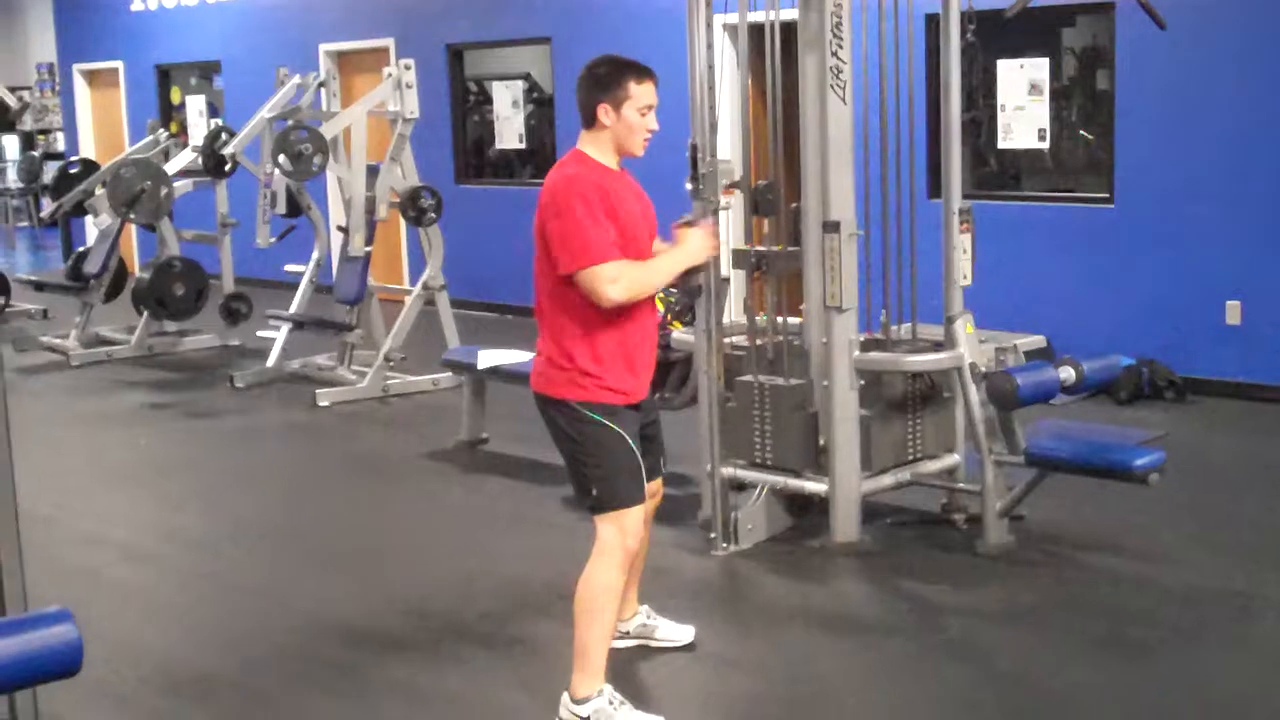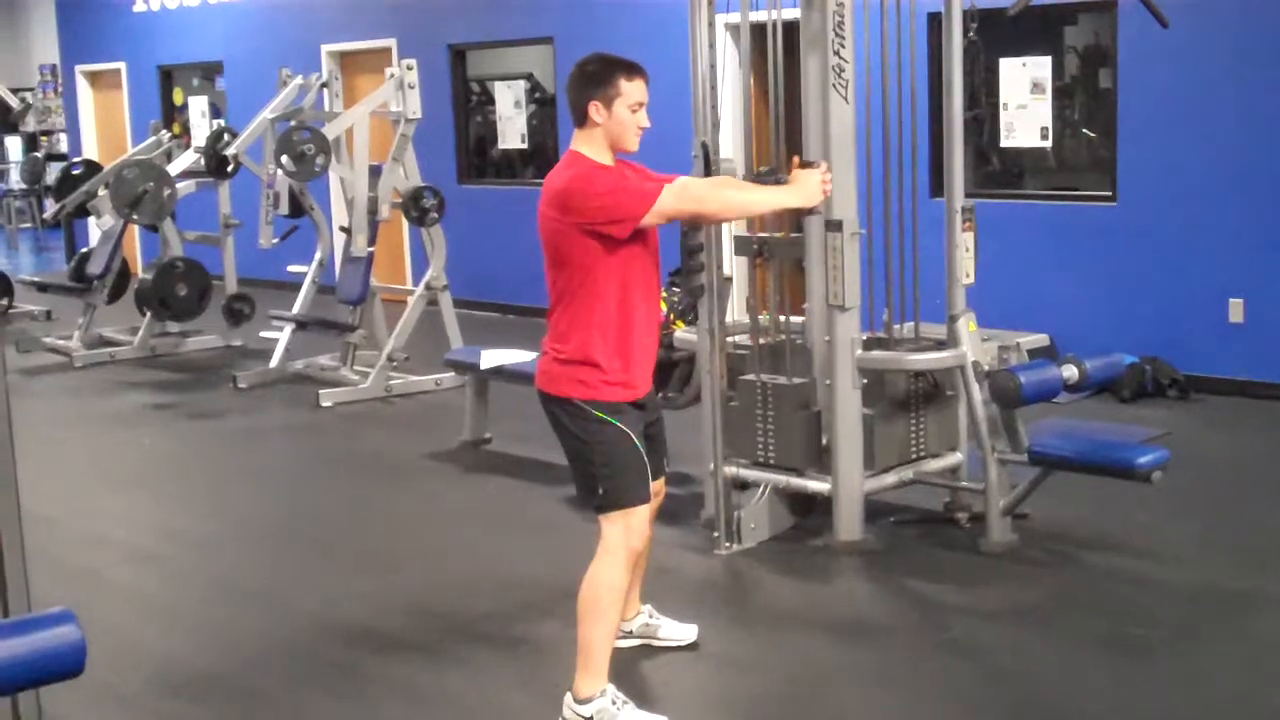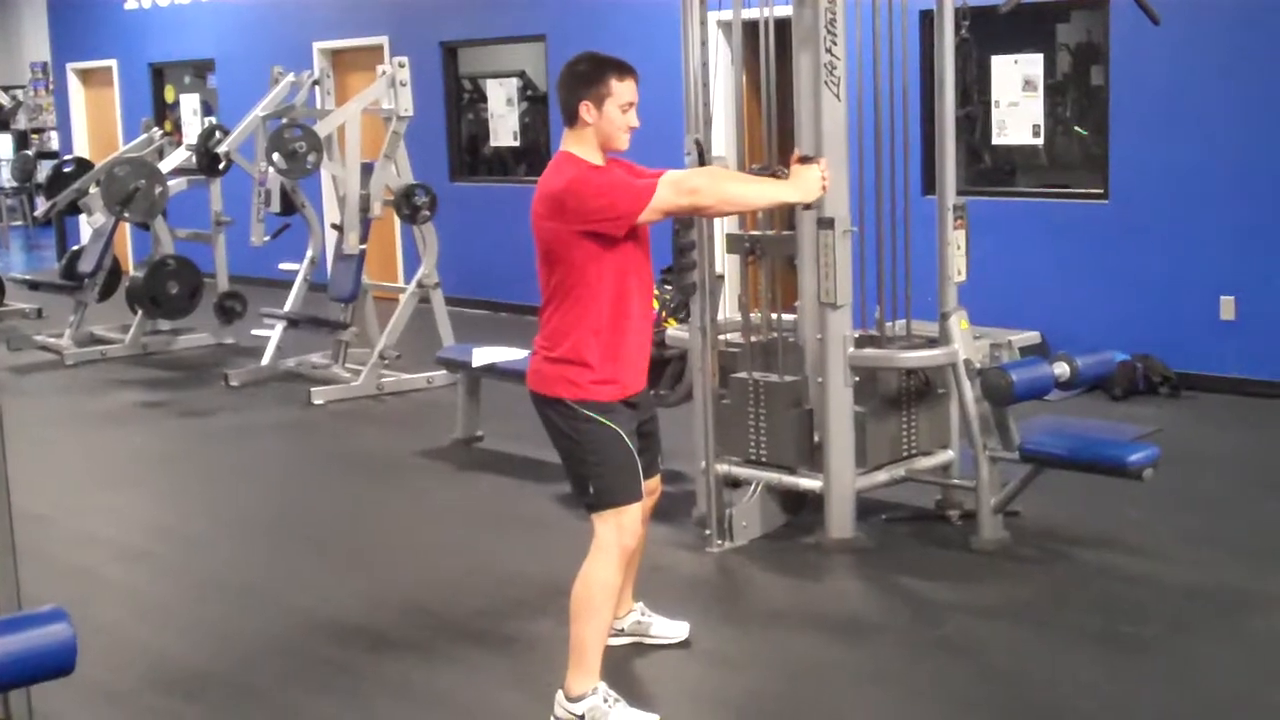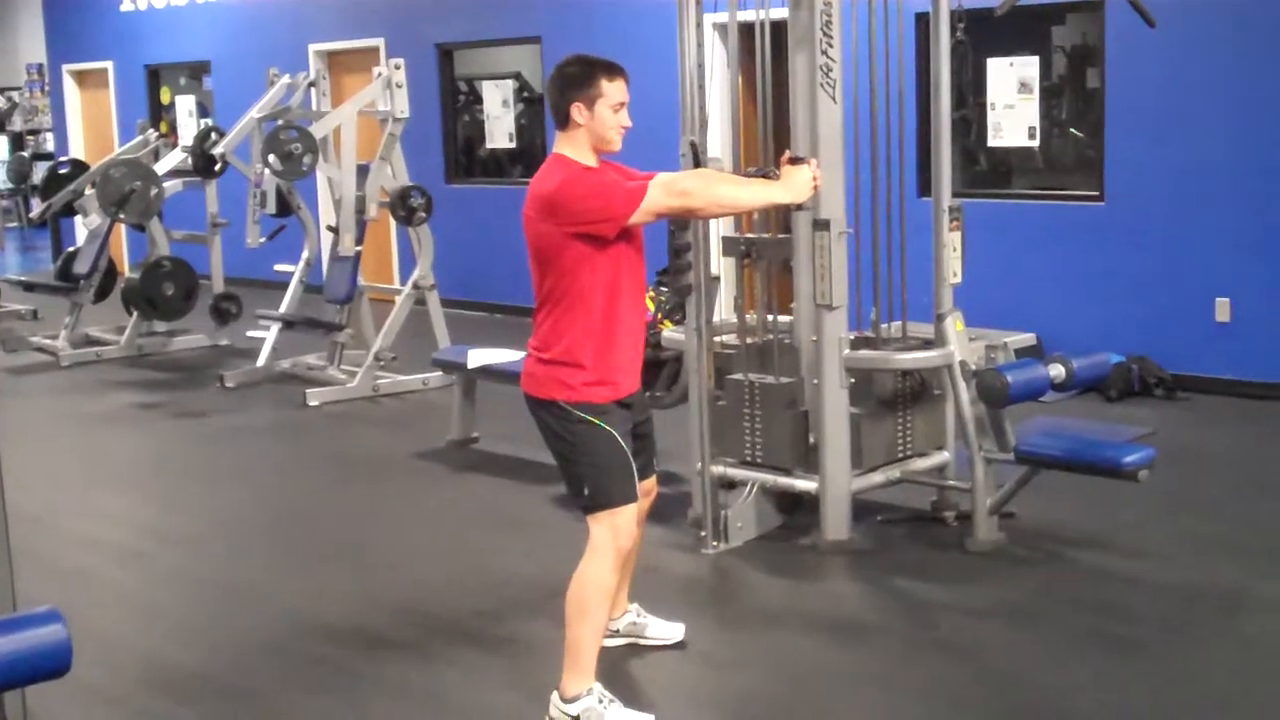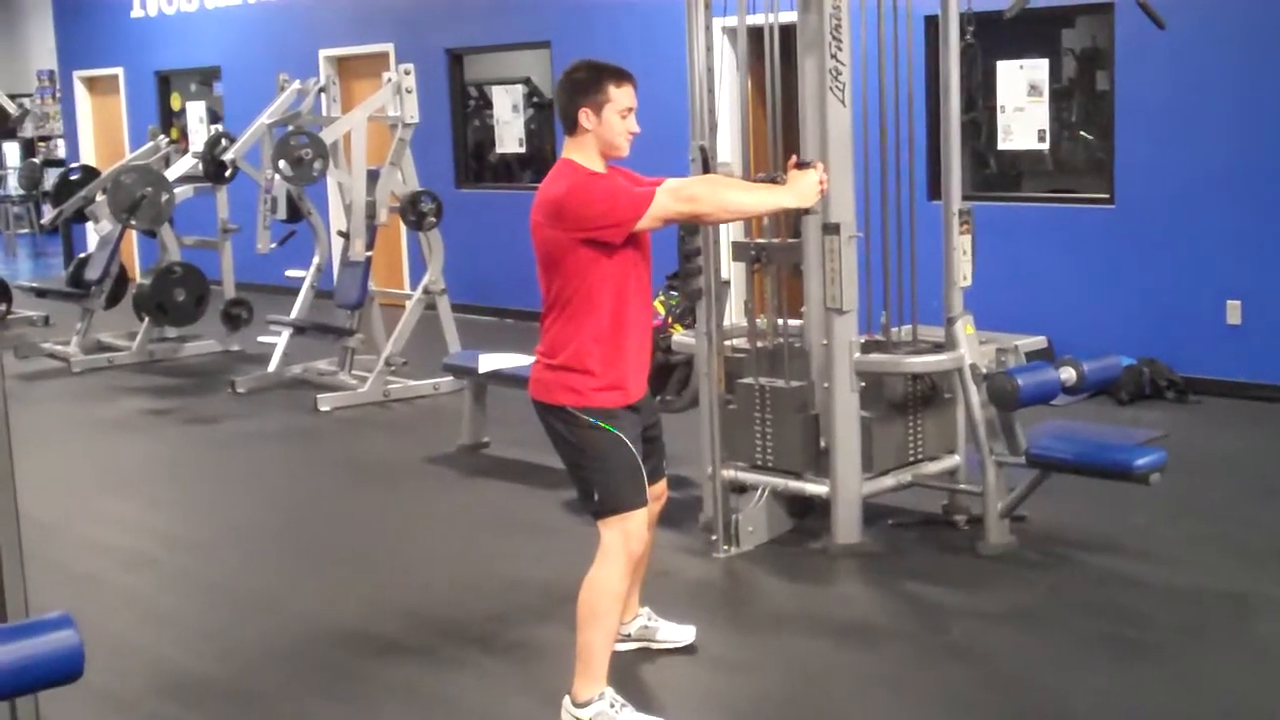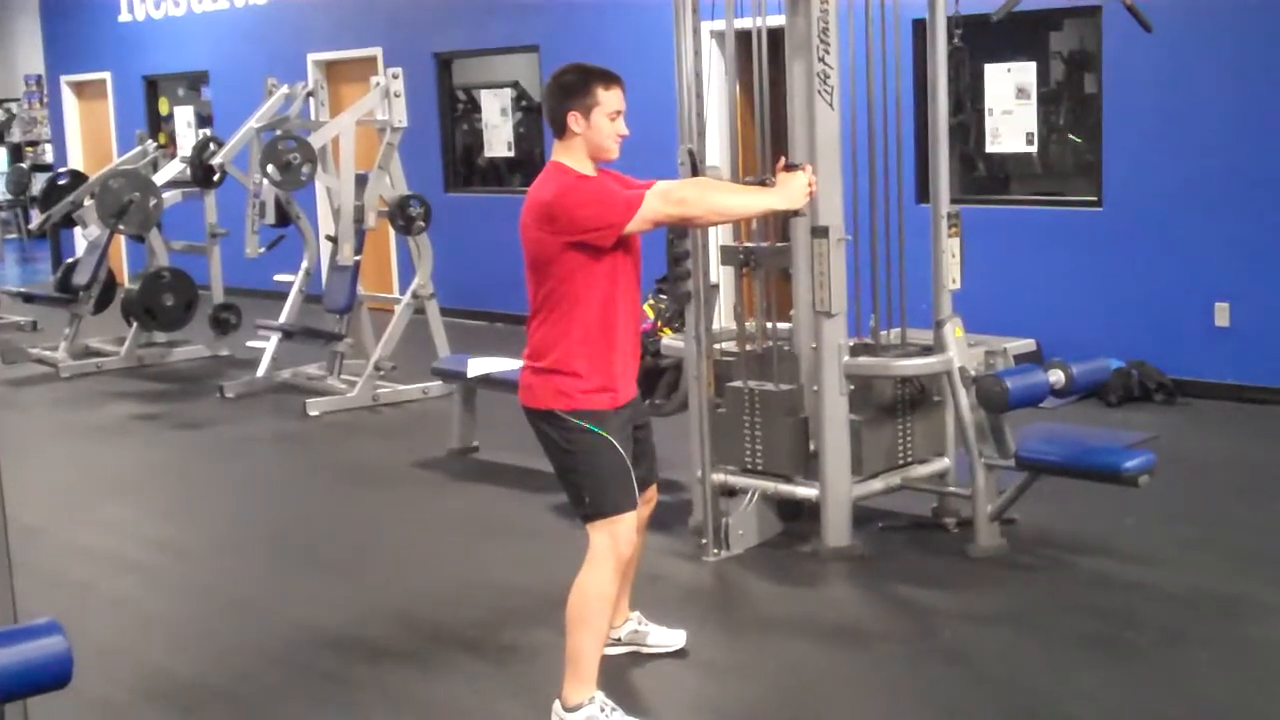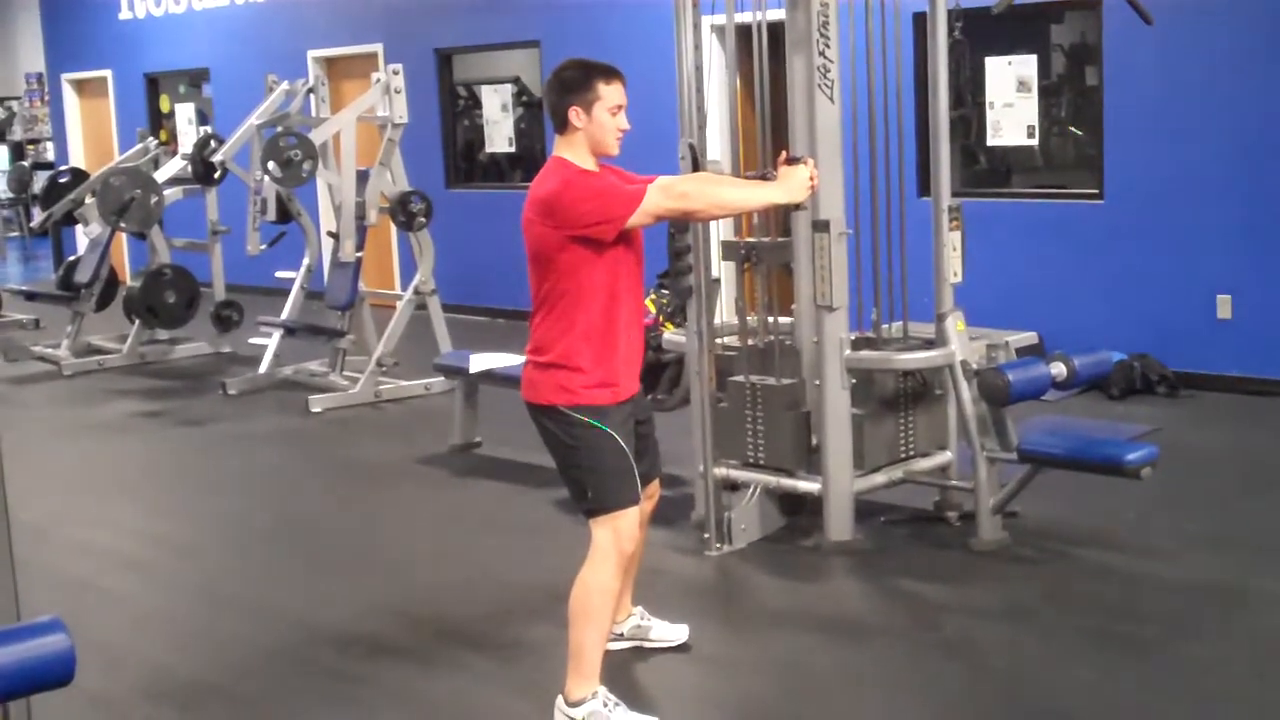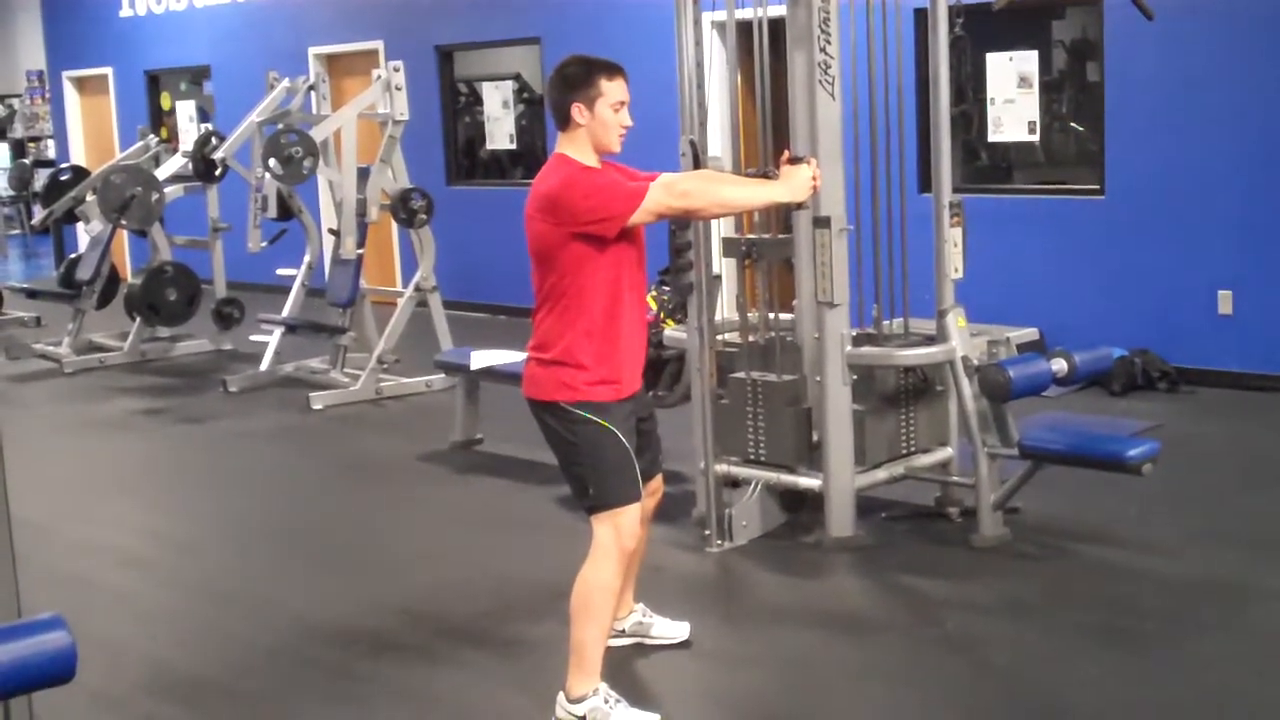
dt=0.5s
person 1, frame 1
left shoulder: (616, 181)
right shoulder: (574, 187)
left elbow: (638, 262)
right elbow: (611, 286)
left wrist: (683, 246)
right wrist: (683, 256)
left hip: (622, 380)
right hip: (586, 389)
left knee: (647, 496)
right knee: (621, 530)
left ankle: (626, 618)
person 1, frame 2
left shoulder: (619, 175)
right shoulder: (581, 184)
left elbow: (700, 190)
right elbow: (697, 203)
left wrist: (788, 189)
right wrist: (793, 198)
left hip: (625, 377)
right hip: (589, 386)
left knee: (648, 495)
right knee: (624, 528)
left ankle: (628, 617)
person 1, frame 3
left shoulder: (610, 172)
right shoulder: (575, 185)
left elbow: (693, 182)
right elbow: (693, 197)
left wrist: (784, 182)
right wrist: (792, 192)
left hip: (618, 377)
right hip: (581, 386)
left knee: (644, 491)
right knee: (619, 527)
left ankle: (621, 614)
person 1, frame 4
left shoulder: (603, 176)
right shoulder: (566, 186)
left elbow: (685, 184)
right elbow: (682, 198)
left wrist: (774, 183)
right wrist: (782, 193)
left hip: (612, 378)
right hip: (574, 388)
left knee: (640, 492)
right knee: (614, 528)
left ankle: (617, 616)
person 1, frame 5
left shoulder: (610, 181)
right shoulder: (574, 192)
left elbow: (693, 190)
right elbow: (690, 204)
left wrist: (782, 187)
right wrist: (790, 196)
left hip: (620, 383)
right hip: (583, 392)
left knee: (652, 495)
right knee: (625, 532)
left ankle: (628, 620)
person 1, frame 6
left shoulder: (602, 184)
right shoulder: (563, 195)
left elbow: (683, 192)
right elbow: (678, 207)
left wrist: (771, 191)
right wrist: (779, 199)
left hip: (611, 386)
right hip: (573, 396)
left knee: (641, 501)
right knee: (614, 536)
left ankle: (619, 624)
person 1, frame 7
left shoulder: (600, 180)
right shoulder: (566, 190)
left elbow: (682, 187)
right elbow: (680, 203)
left wrist: (773, 184)
right wrist: (780, 193)
left hip: (613, 381)
right hip: (575, 390)
left knee: (644, 495)
right knee: (617, 531)
left ankle: (620, 619)
person 1, frame 8
left shoulder: (605, 176)
right shoulder: (568, 185)
left elbow: (686, 183)
right elbow: (683, 199)
left wrist: (774, 182)
right wrist: (782, 191)
left hip: (615, 378)
right hip: (577, 387)
left knee: (647, 491)
right knee: (618, 527)
left ankle: (622, 616)
